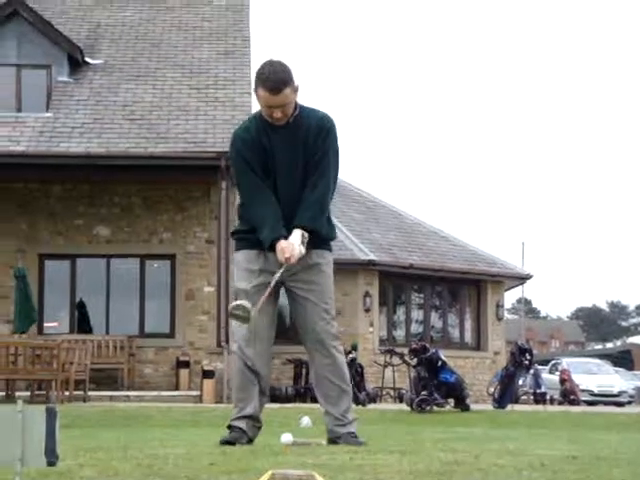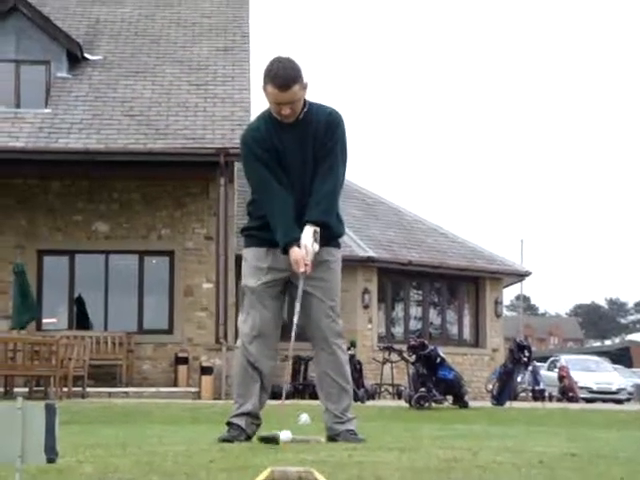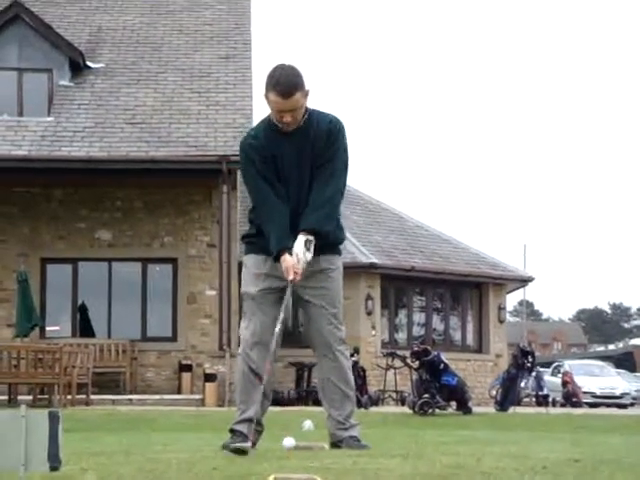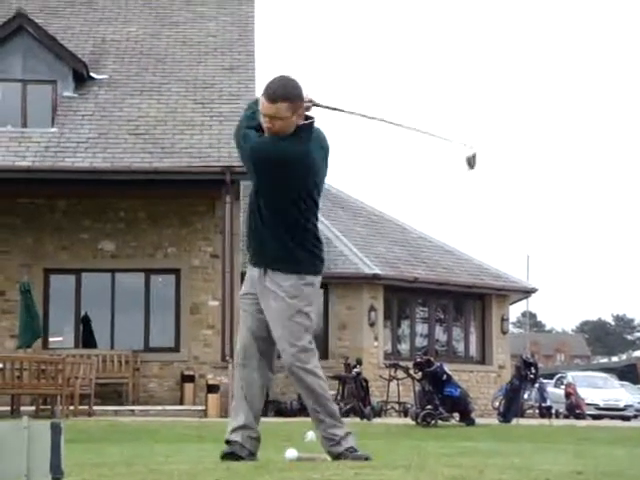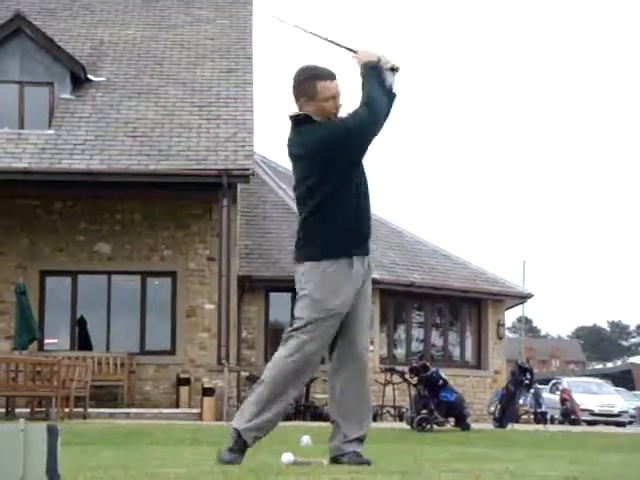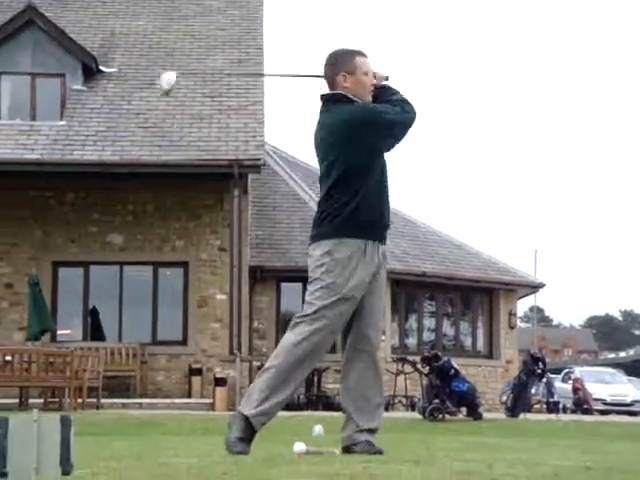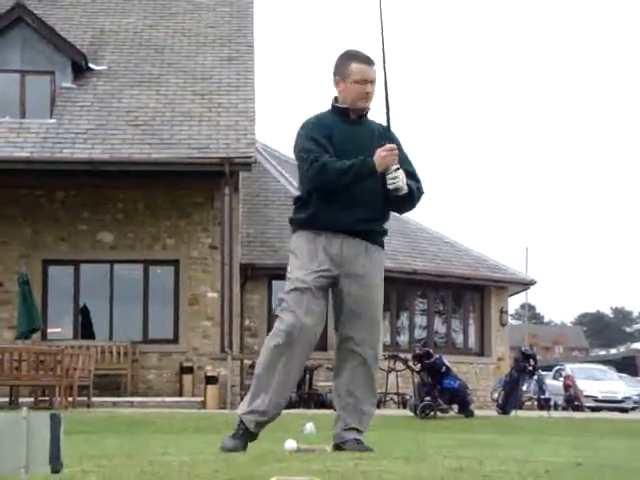
dt=0.7s
person 1, frame 1
left shoulder: (321, 126)
right shoulder: (245, 137)
left elbow: (321, 186)
right elbow: (255, 196)
left wrist: (300, 234)
right wrist: (277, 239)
left hip: (311, 245)
right hip: (258, 247)
left knee: (324, 337)
right knee: (250, 340)
left ankle: (341, 426)
right ankle: (245, 422)
person 1, frame 2
left shoulder: (329, 122)
right shoulder: (255, 136)
left elbow: (329, 182)
right elbow: (271, 194)
left wrist: (312, 230)
right wrist: (291, 243)
left hip: (320, 243)
right hip: (266, 244)
left knee: (328, 335)
right knee: (254, 334)
left ankle: (341, 422)
right ankle: (244, 419)
person 1, frame 3
left shoulder: (330, 130)
right shoulder: (254, 143)
left elbow: (328, 191)
right elbow: (267, 203)
left wrist: (307, 239)
right wrist: (283, 251)
left hip: (320, 252)
right hip: (267, 253)
left knee: (331, 342)
right knee: (255, 342)
left ankle: (344, 429)
right ankle: (246, 427)
person 1, frame 4
left shoulder: (283, 154)
right shoulder: (311, 139)
left elbow: (246, 137)
left wrist: (254, 112)
right wrist: (260, 113)
left hip: (291, 273)
right hip: (262, 267)
left knee: (297, 357)
right knee: (249, 352)
left ankle: (338, 441)
right ankle: (242, 438)
person 1, frame 5
left shoulder: (327, 130)
right shoulder: (316, 138)
left elbow: (358, 126)
right elbow: (371, 115)
left wrist: (380, 77)
right wrist: (371, 70)
left hip: (356, 260)
right hip: (324, 263)
left knee: (354, 357)
right knee: (300, 352)
left ankle: (347, 443)
right ankle: (242, 432)
person 1, frame 6
left shoulder: (343, 119)
right shoulder: (351, 117)
left elbow: (389, 124)
right elbow: (402, 116)
left wrist: (380, 92)
right wrist: (386, 90)
left hip: (370, 246)
right hip: (342, 245)
left knee: (365, 343)
right knee: (309, 334)
left ankle: (359, 432)
right ankle: (248, 417)
person 1, frame 7
left shoulder: (383, 135)
right shoulder: (315, 128)
left elbow: (405, 198)
right elbow: (318, 174)
left wrist: (402, 183)
right wrist: (370, 167)
left hip: (366, 248)
right hip: (316, 241)
left knee: (360, 343)
right knee: (292, 331)
left ankle: (350, 430)
right ankle: (250, 420)
